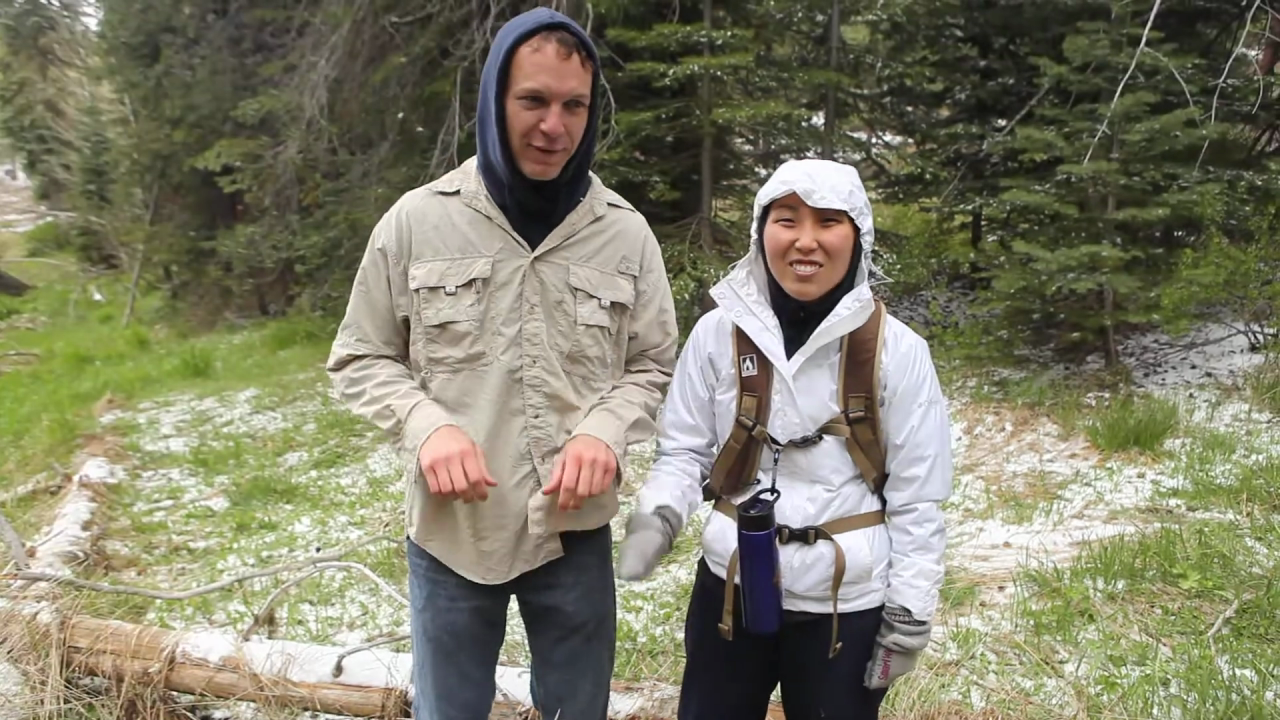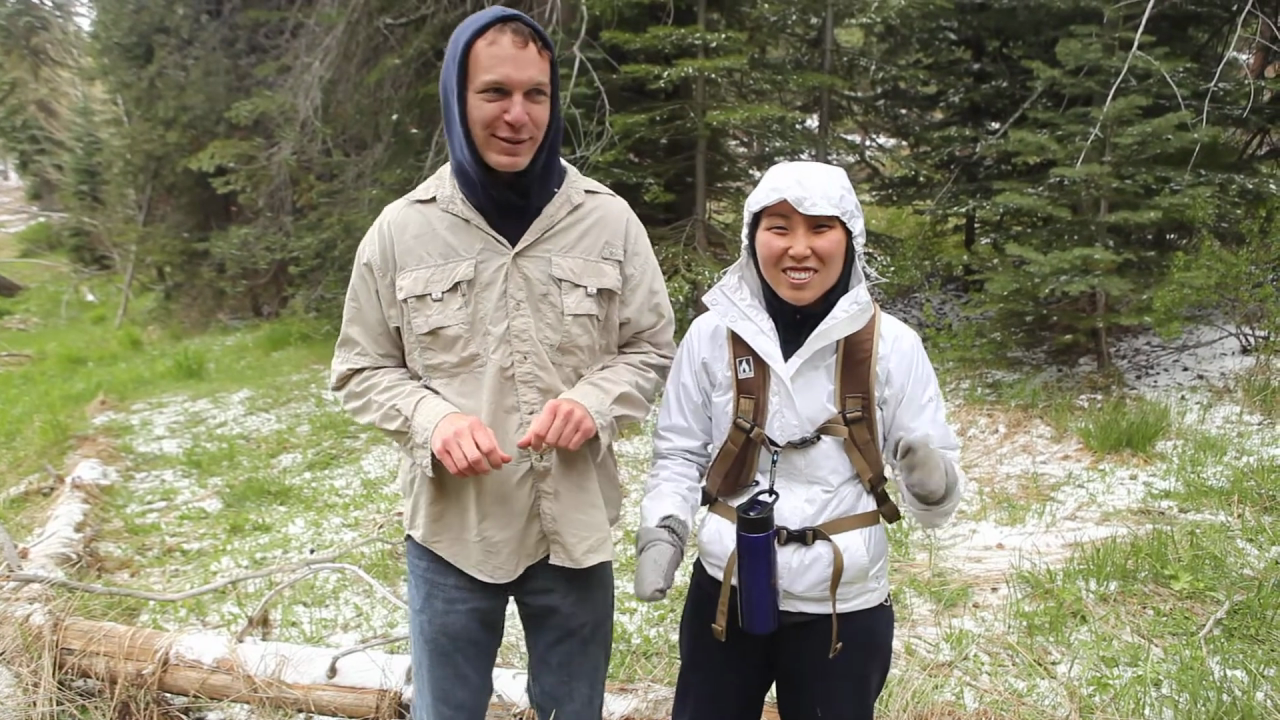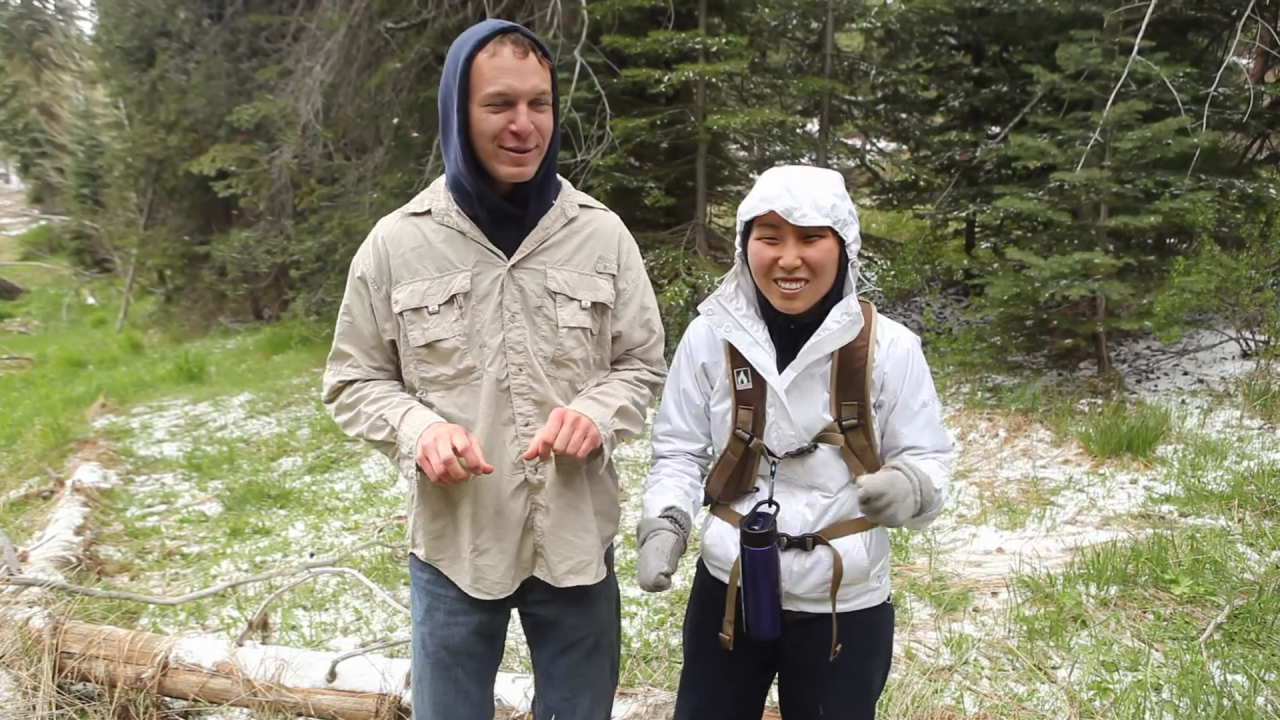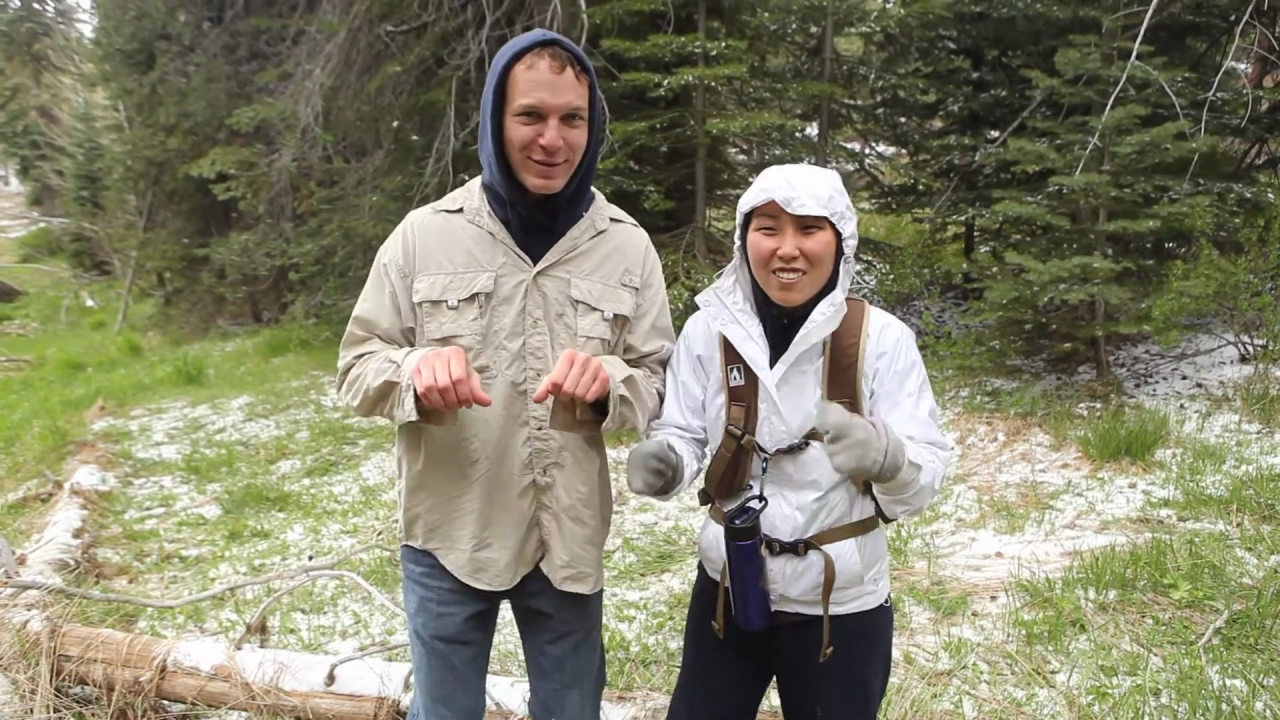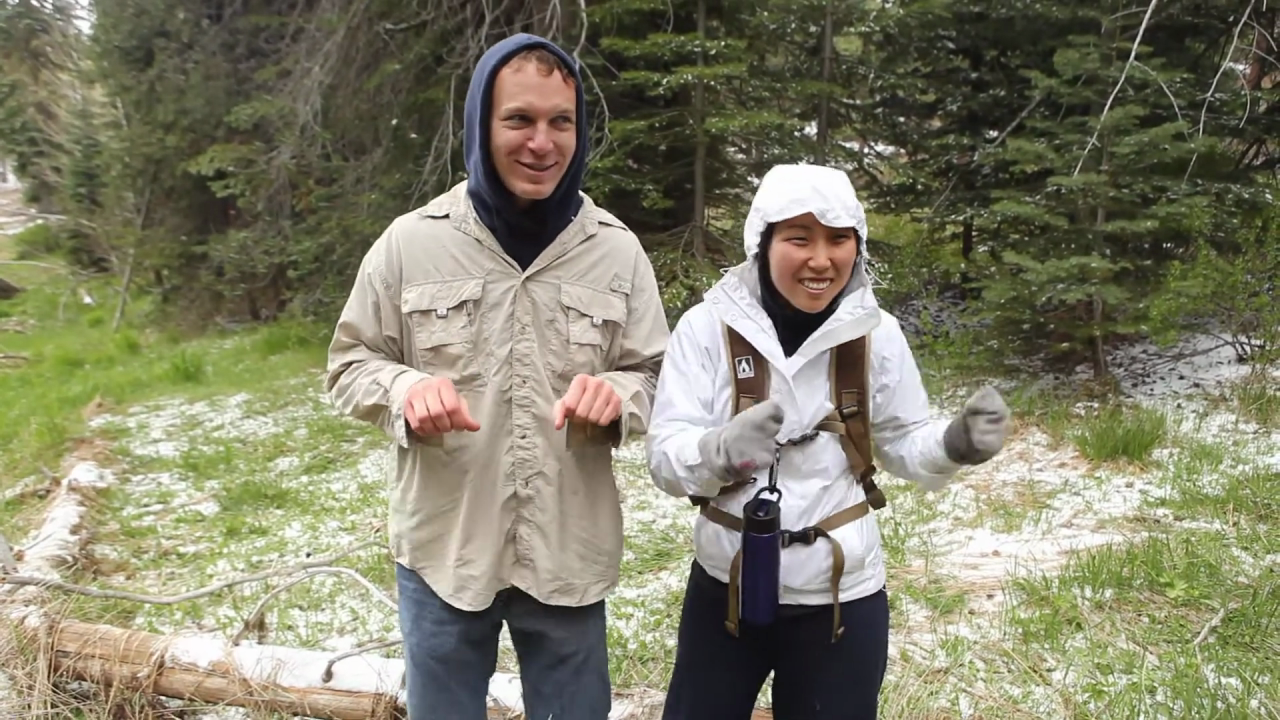
dt=1s
person 1, frame 1
left shoulder: (625, 233)
right shoulder: (416, 220)
left elbow: (655, 367)
right elbow: (360, 357)
left wrist: (607, 432)
right wrist: (426, 426)
left hip: (576, 530)
right hip: (452, 531)
person 1, frame 2
left shoulder: (608, 221)
right shoulder: (400, 230)
left elbow: (651, 350)
right elbow: (362, 368)
left wrist: (594, 402)
right wrist: (432, 418)
left hip: (573, 525)
right hip: (451, 530)
person 1, frame 3
left shoulder: (602, 235)
right shoulder: (397, 242)
left elbow: (642, 367)
right elbow: (352, 381)
left wrist: (596, 413)
right wrist: (417, 427)
left hip: (576, 538)
right hip: (452, 543)
person 1, frame 4
left shoulder: (626, 246)
right shoulder: (424, 235)
left elbow: (656, 380)
right elbow: (356, 369)
left wrist: (607, 381)
right wrist: (415, 367)
left hip: (568, 536)
right hip: (449, 534)
person 1, frame 5
left shoulder: (615, 249)
right shoulder: (410, 243)
left elbow: (654, 374)
right elbow: (351, 364)
left wrist: (617, 393)
right wrist: (404, 387)
left hip: (567, 555)
right hip: (444, 553)
person 2, frame 1
left shoulder: (896, 350)
right shoulder: (719, 332)
left elbow: (917, 497)
right elbow: (686, 449)
left wrist: (909, 618)
right wrist: (660, 515)
left hip: (846, 602)
right hip: (730, 586)
person 2, frame 2
left shoulder: (891, 345)
right shoulder: (713, 333)
left elbow: (933, 471)
right elbow: (679, 453)
left wrist: (931, 481)
right wrist: (662, 532)
left hip: (843, 604)
right hip: (726, 589)
person 2, frame 3
left shoulder: (888, 347)
right shoulder: (711, 336)
left elbow: (929, 460)
right elbow: (679, 452)
left wrist: (905, 489)
right wrist: (663, 524)
left hip: (845, 604)
right hip: (730, 590)
person 2, frame 4
left shoulder: (881, 339)
right shoulder: (709, 330)
left elbow: (926, 468)
right elbow: (681, 435)
left wrist: (880, 454)
right wrist: (661, 463)
left hip: (842, 604)
right hip: (730, 588)
person 2, frame 5
left shoulder: (875, 331)
right shoulder: (708, 327)
left elbow: (902, 446)
right elbow: (667, 455)
left wrist: (958, 442)
right wrist: (725, 450)
left hip: (841, 594)
right hip: (727, 586)
